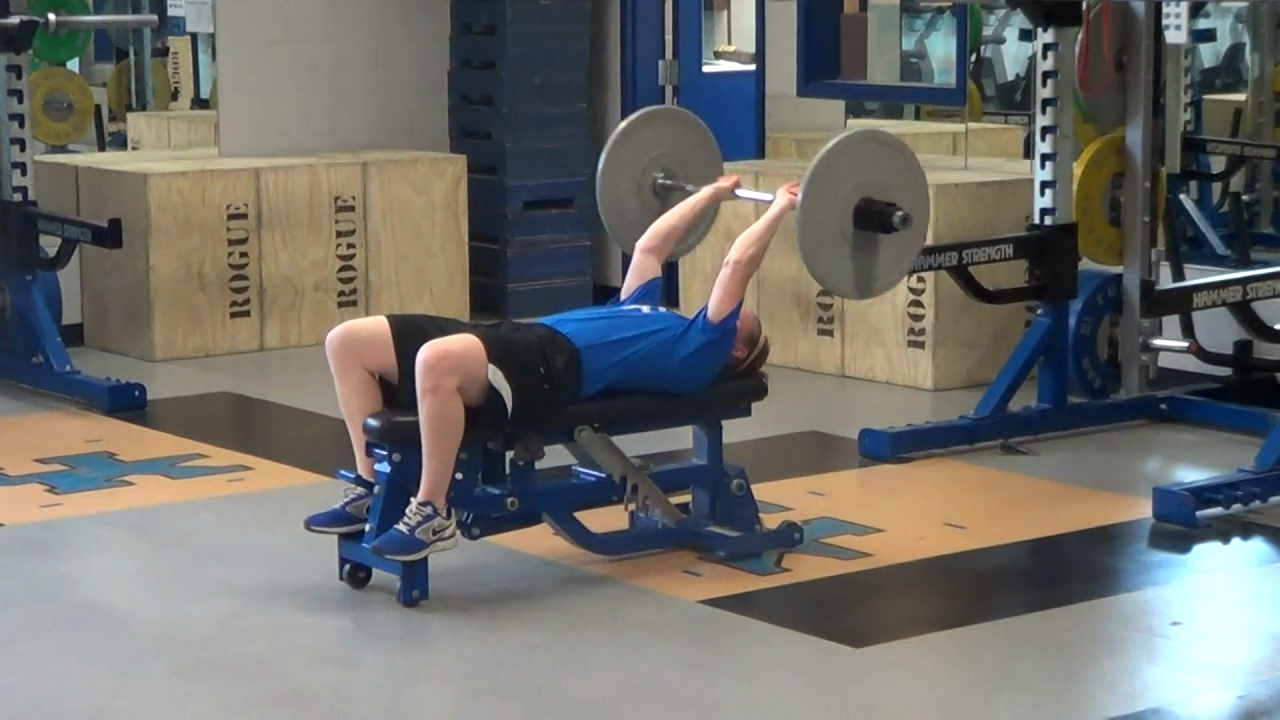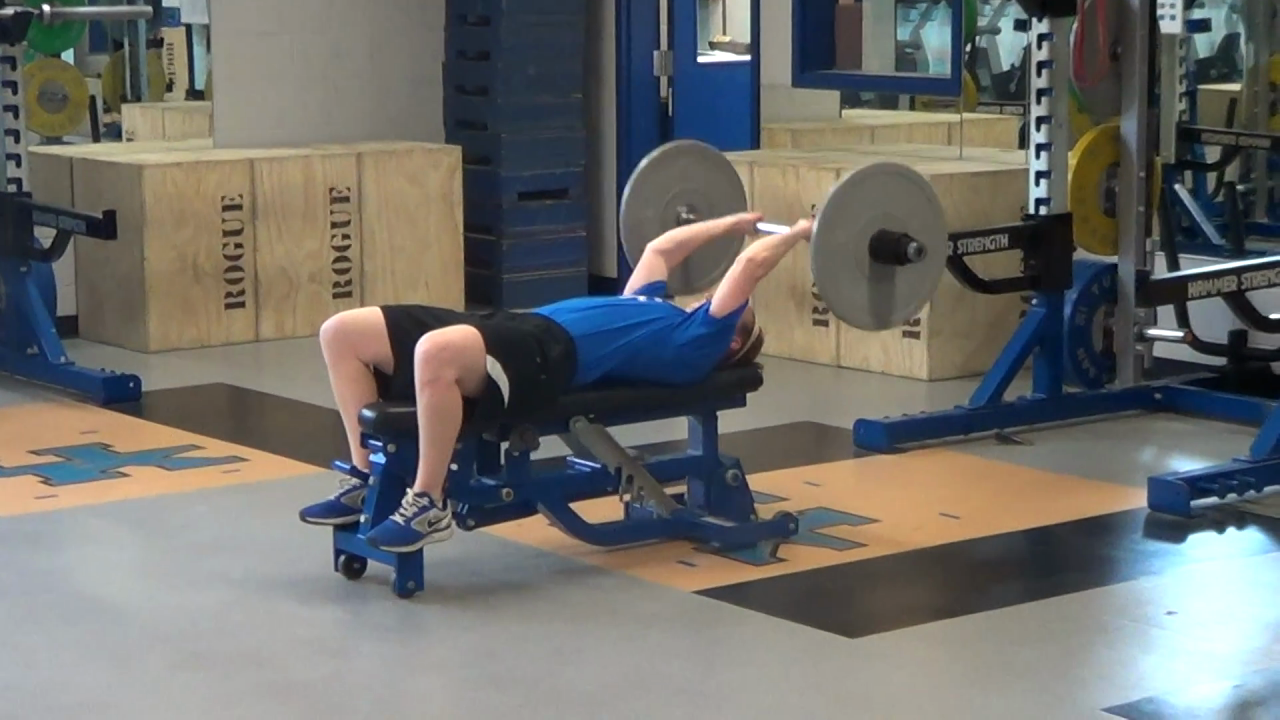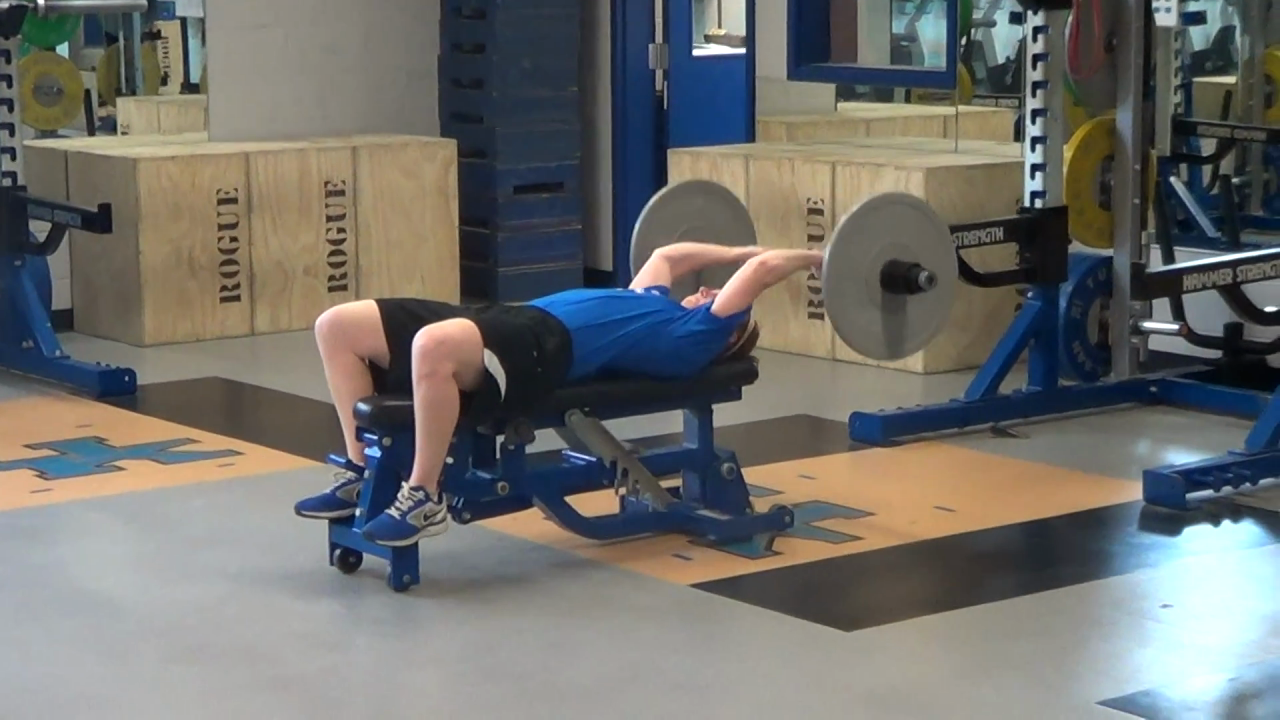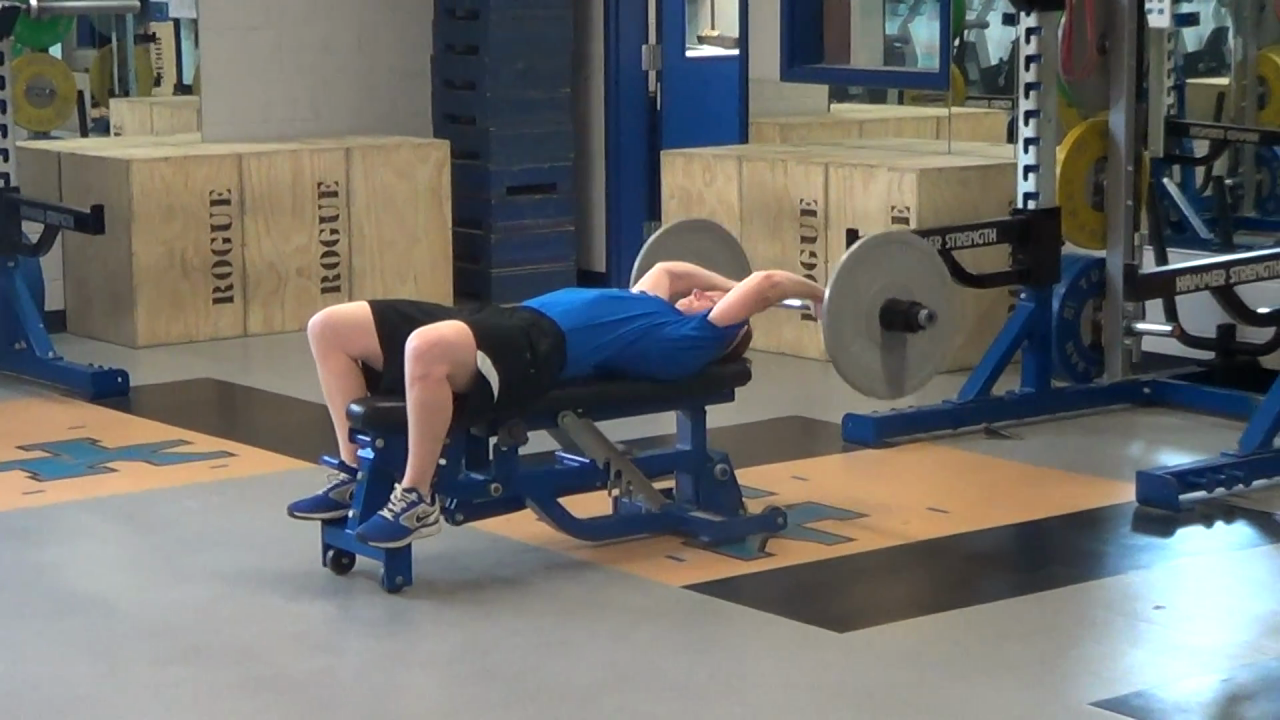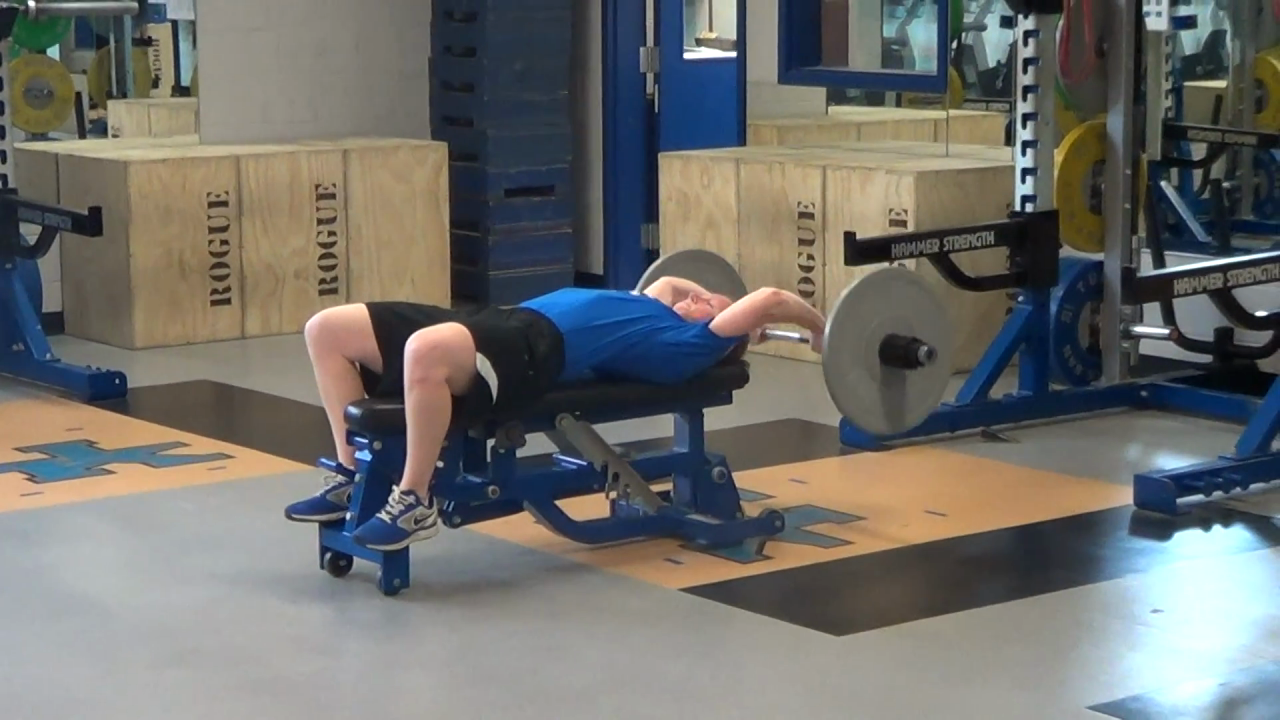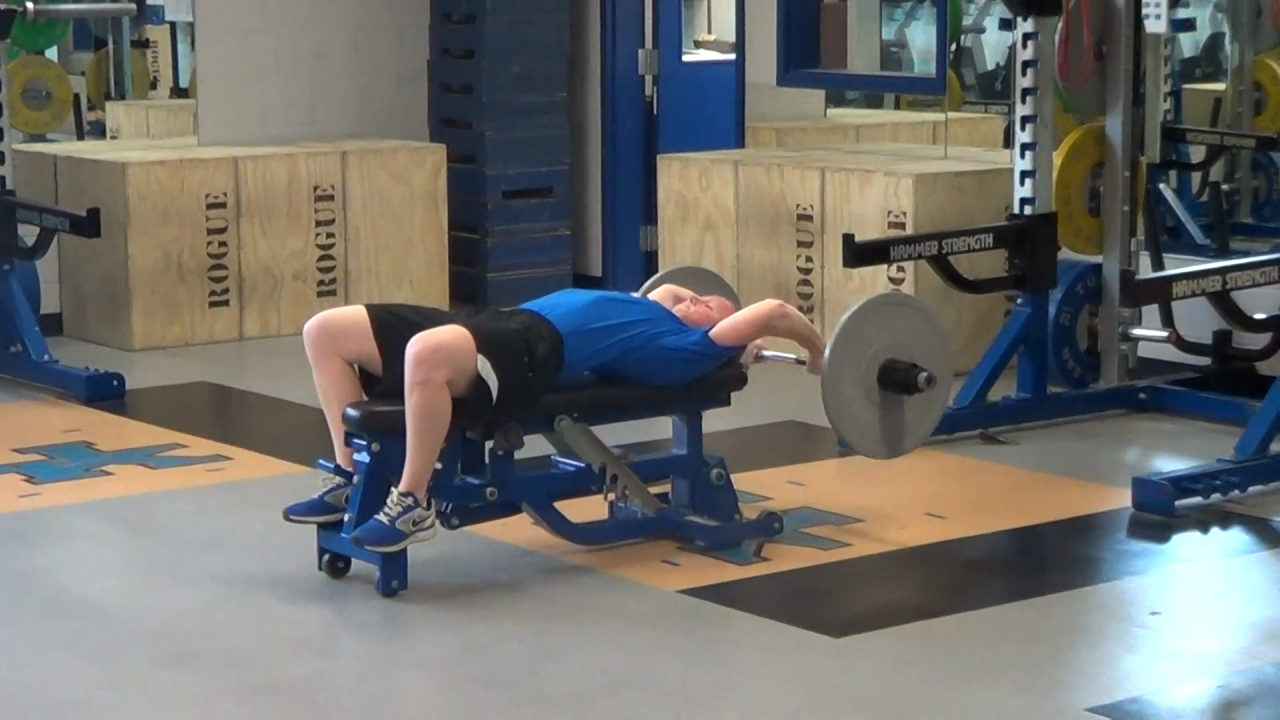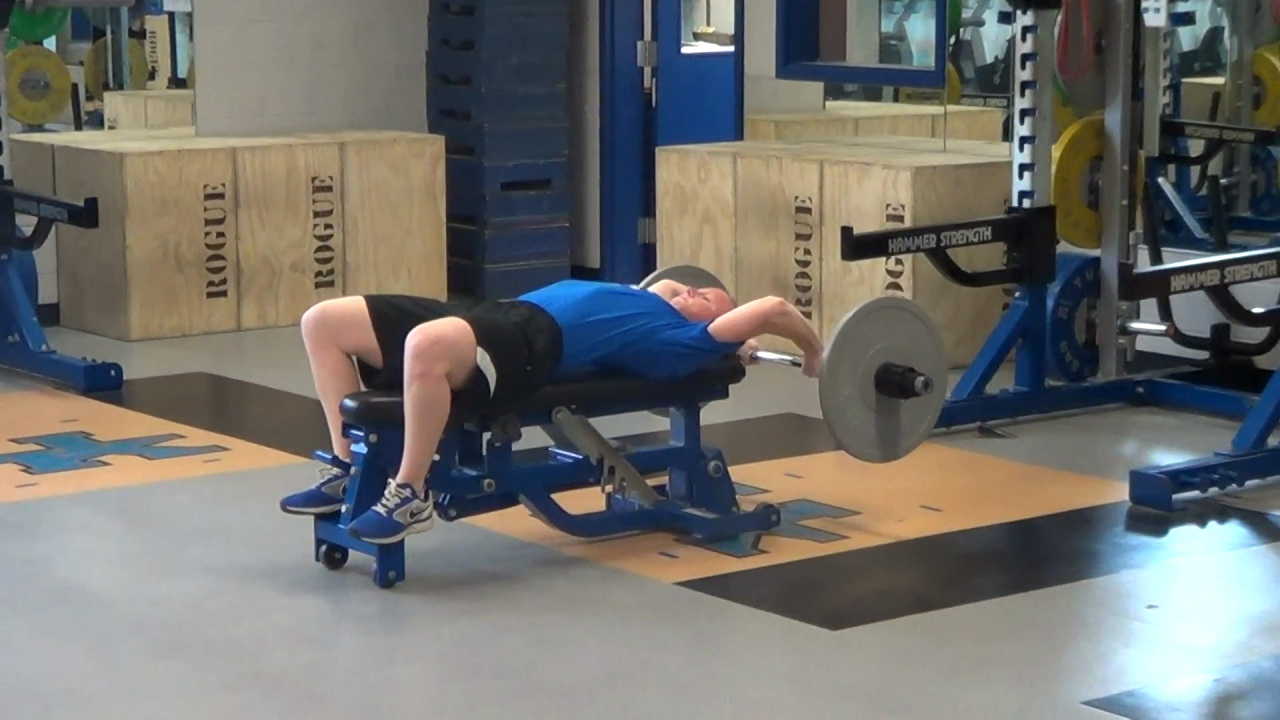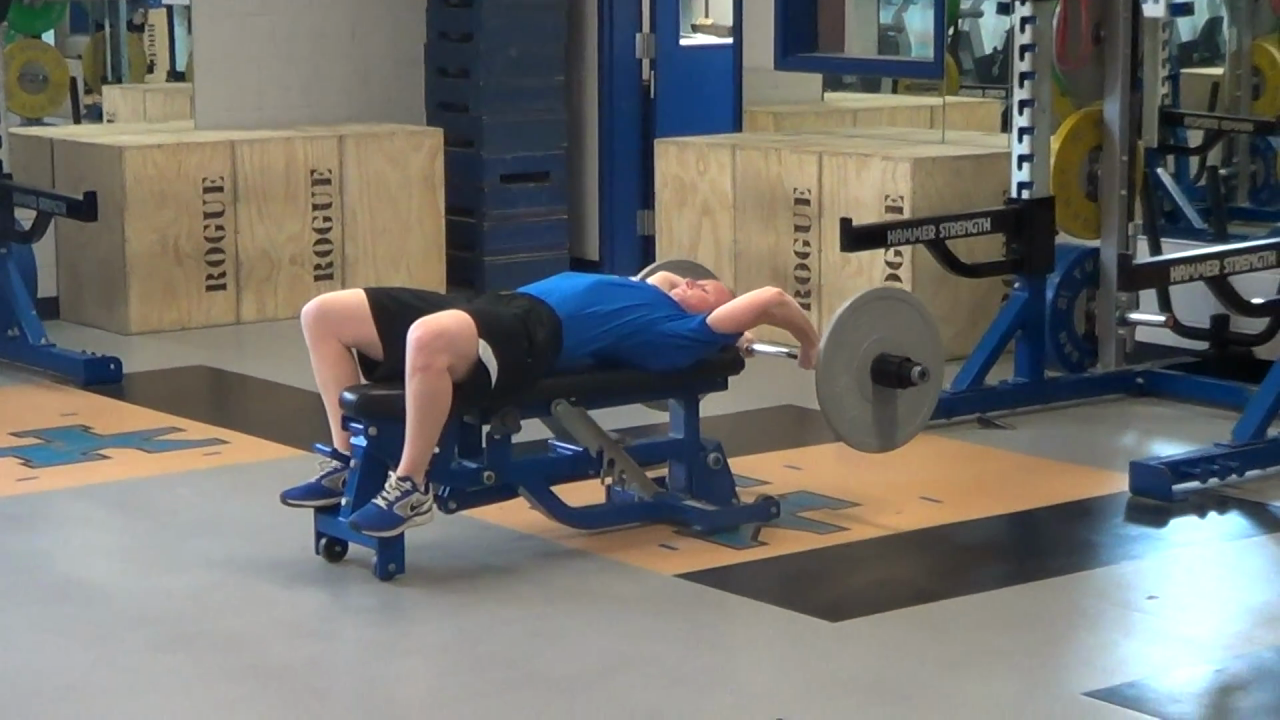
dt=0.2s
person 1, frame 1
left shoulder: (700, 352)
right shoulder: (653, 319)
left elbow: (737, 266)
right elbow: (649, 247)
left wrist: (780, 207)
right wrist: (711, 193)
left hip: (554, 364)
right hip: (520, 336)
left knee: (437, 360)
right knee: (347, 341)
left ankle: (432, 515)
right ankle: (372, 488)
person 1, frame 2
left shoulder: (697, 344)
right shoulder: (655, 313)
left elbow: (750, 266)
right elbow: (659, 250)
left wrist: (799, 232)
right wrist: (735, 222)
left hip: (549, 352)
right hip: (519, 327)
left knee: (436, 352)
right knee: (341, 332)
left ankle: (428, 504)
right ankle: (366, 478)
person 1, frame 3
left shoulder: (694, 339)
right shoulder: (656, 309)
left elbow: (760, 272)
right elbow: (668, 254)
left wrist: (812, 256)
right wrist: (743, 250)
left hip: (546, 345)
right hip: (514, 319)
left knee: (434, 346)
right knee: (337, 325)
left ankle: (422, 497)
right ankle: (362, 471)
person 1, frame 4
left shoulder: (690, 342)
right shoulder: (654, 311)
left elbow: (762, 286)
right elbow: (667, 269)
left wrist: (815, 290)
right wrist: (736, 282)
left hip: (539, 346)
right hip: (507, 320)
left knee: (426, 349)
right knee: (330, 326)
left ankle: (416, 499)
right ankle: (356, 472)
person 1, frame 5
left shoulder: (687, 346)
right shoulder: (656, 317)
left elbow: (767, 300)
right elbow: (668, 282)
left wrist: (818, 324)
right wrist: (737, 306)
left hip: (537, 347)
right hip: (507, 320)
left knee: (425, 351)
right knee: (327, 329)
left ankle: (413, 501)
right ankle: (352, 475)
person 1, frame 6
left shoulder: (687, 349)
right shoulder: (658, 322)
left elbow: (769, 311)
right elbow: (666, 290)
left wrist: (817, 348)
right wrist: (743, 341)
left hip: (536, 348)
right hip: (505, 322)
left knee: (426, 353)
right knee: (325, 331)
left ankle: (412, 503)
right ankle: (351, 477)
person 1, frame 7
left shoulder: (686, 342)
right shoulder: (657, 314)
left elbow: (770, 308)
right elbow: (664, 284)
left wrist: (815, 350)
left hip: (536, 339)
right hip: (502, 314)
left knee: (426, 345)
right knee: (323, 321)
left ankle: (409, 494)
right ankle: (348, 469)
person 1, frame 8
left shoulder: (684, 333)
right shoulder: (655, 307)
left elbow: (769, 298)
right elbow: (661, 277)
left wrist: (810, 341)
left hip: (536, 331)
right hip: (500, 306)
left knee: (429, 338)
right knee: (323, 314)
left ankle: (410, 487)
right ankle: (347, 462)
